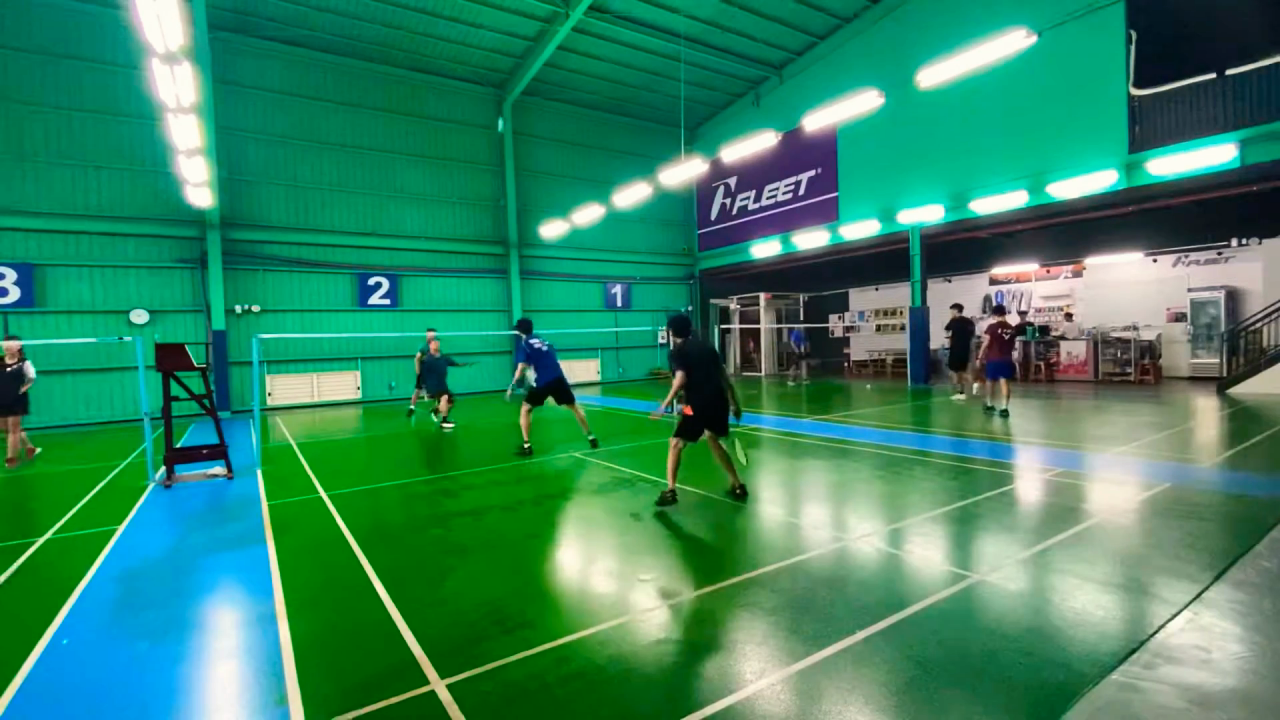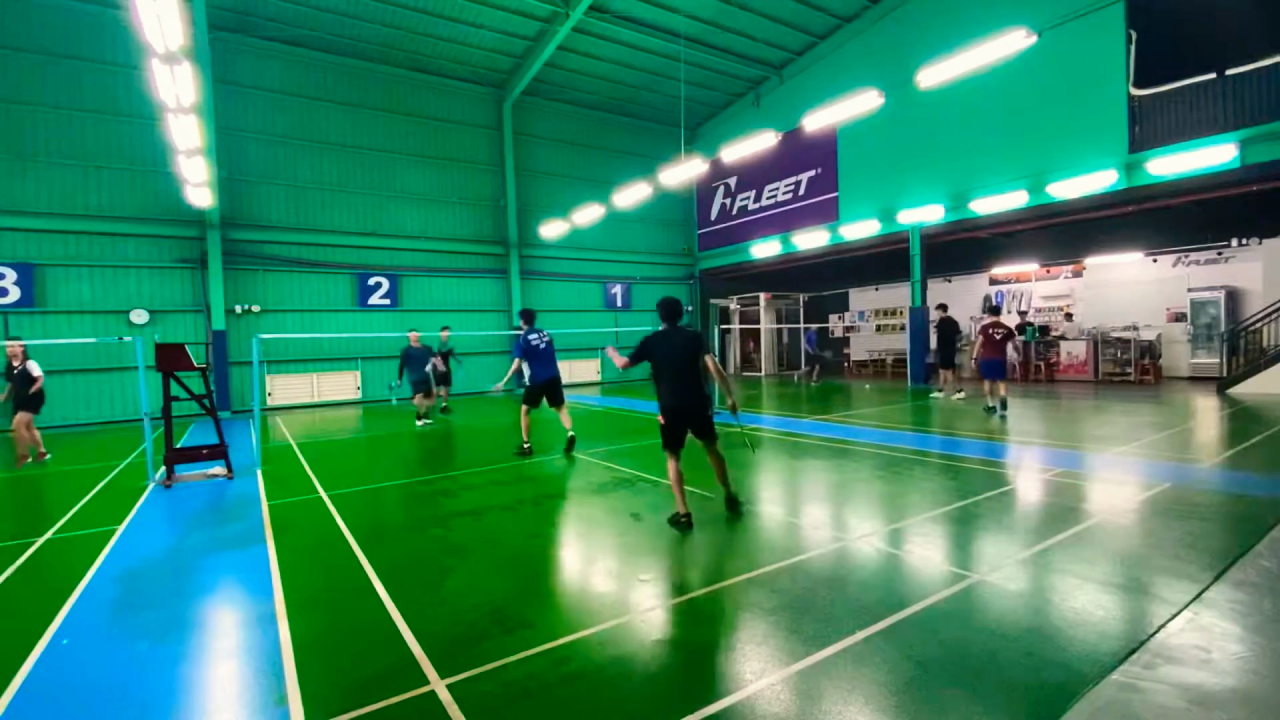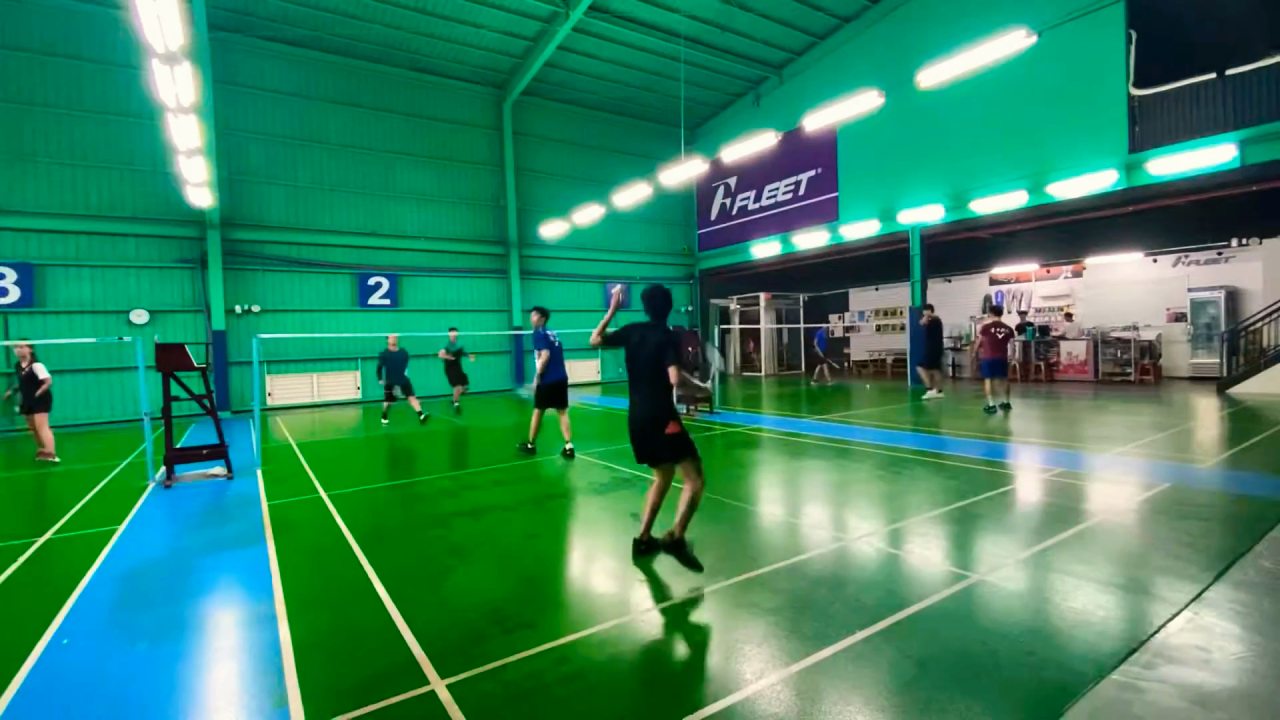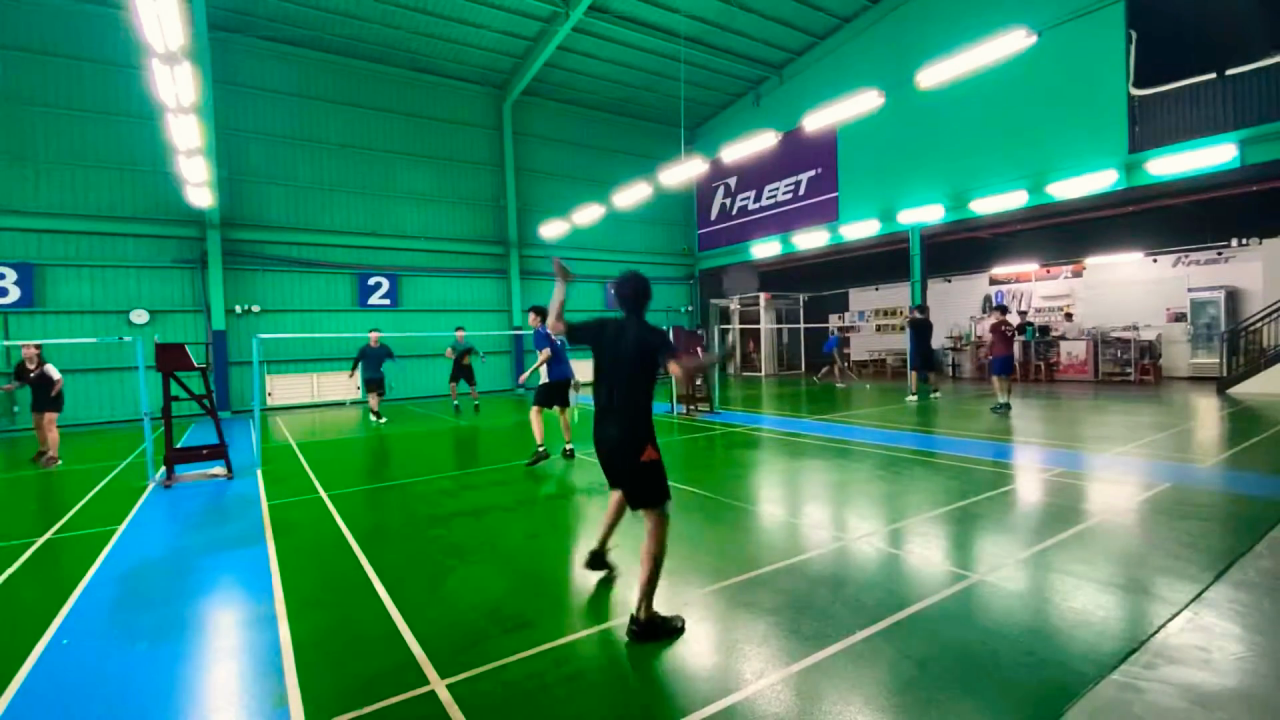
dt=0.3s
person 1, frame 1
left shoulder: (678, 351)
right shoulder: (706, 347)
left elbow: (681, 379)
right elbow: (724, 377)
left wrist: (665, 405)
right wrist: (734, 403)
left hip: (698, 403)
right hip: (720, 401)
left knee: (676, 445)
right knee: (713, 440)
left ankle: (670, 490)
right ankle: (737, 486)
person 1, frame 2
left shoulder: (652, 341)
right shoulder: (694, 337)
left elbow: (623, 364)
right elbow: (712, 366)
left wrist: (612, 354)
right wrist: (729, 396)
left hip: (670, 407)
right hip: (697, 403)
left knee: (673, 460)
right knee: (712, 449)
left ankle: (683, 513)
right ankle: (729, 495)
person 1, frame 3
left shoulder: (631, 332)
right shoulder: (668, 338)
left elbow: (595, 339)
right elbow: (675, 379)
left wrist: (612, 310)
left hip: (636, 419)
right hip: (662, 417)
left knee: (663, 476)
right knee: (694, 479)
left ankle: (644, 538)
right ankle: (676, 536)
person 1, frame 4
left shoulder: (606, 328)
right shoulder: (653, 336)
left elbow: (555, 326)
right elbow: (682, 372)
left wrist: (560, 286)
right wrist: (705, 360)
left hip: (616, 435)
right hip: (636, 439)
left knee: (624, 489)
right knee: (656, 522)
left ankle: (599, 549)
